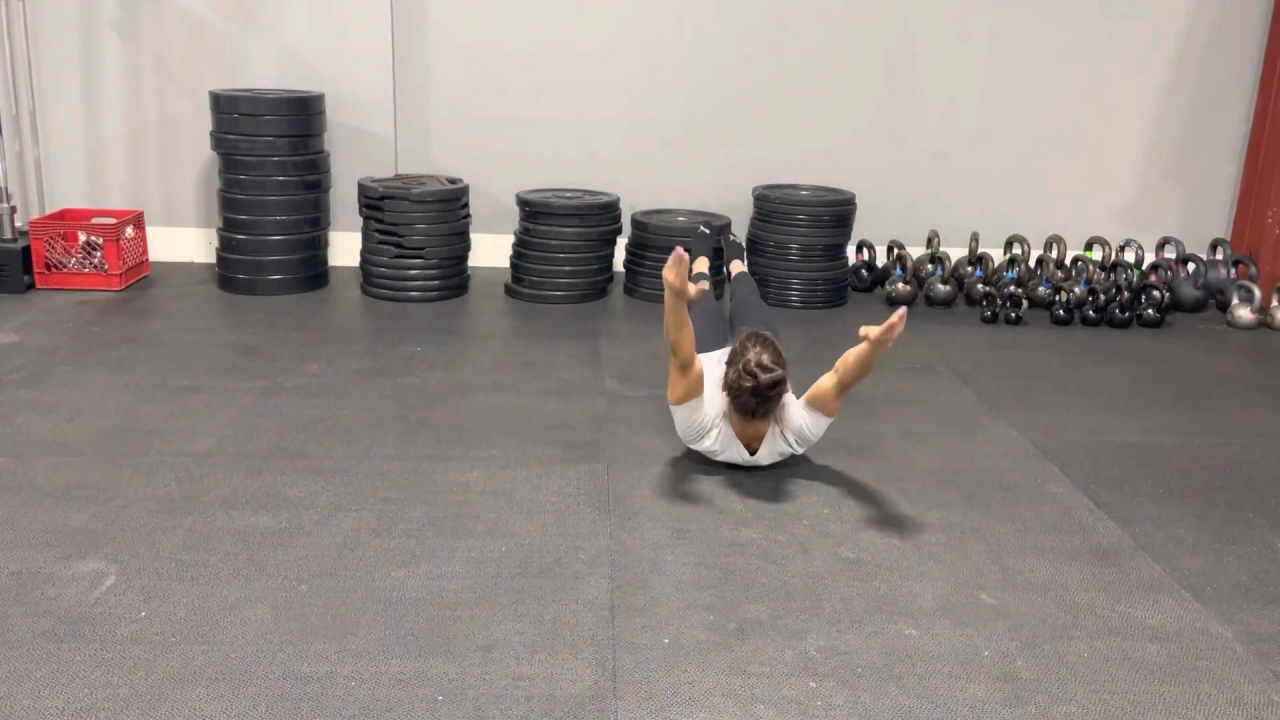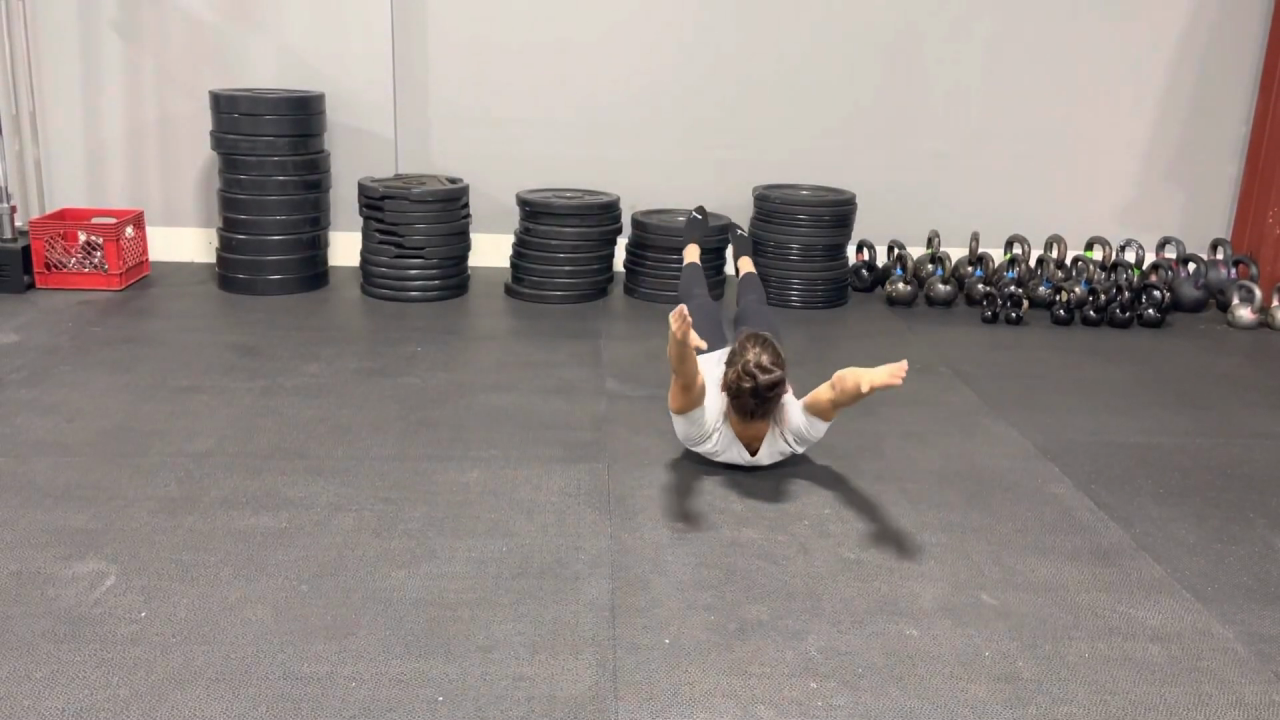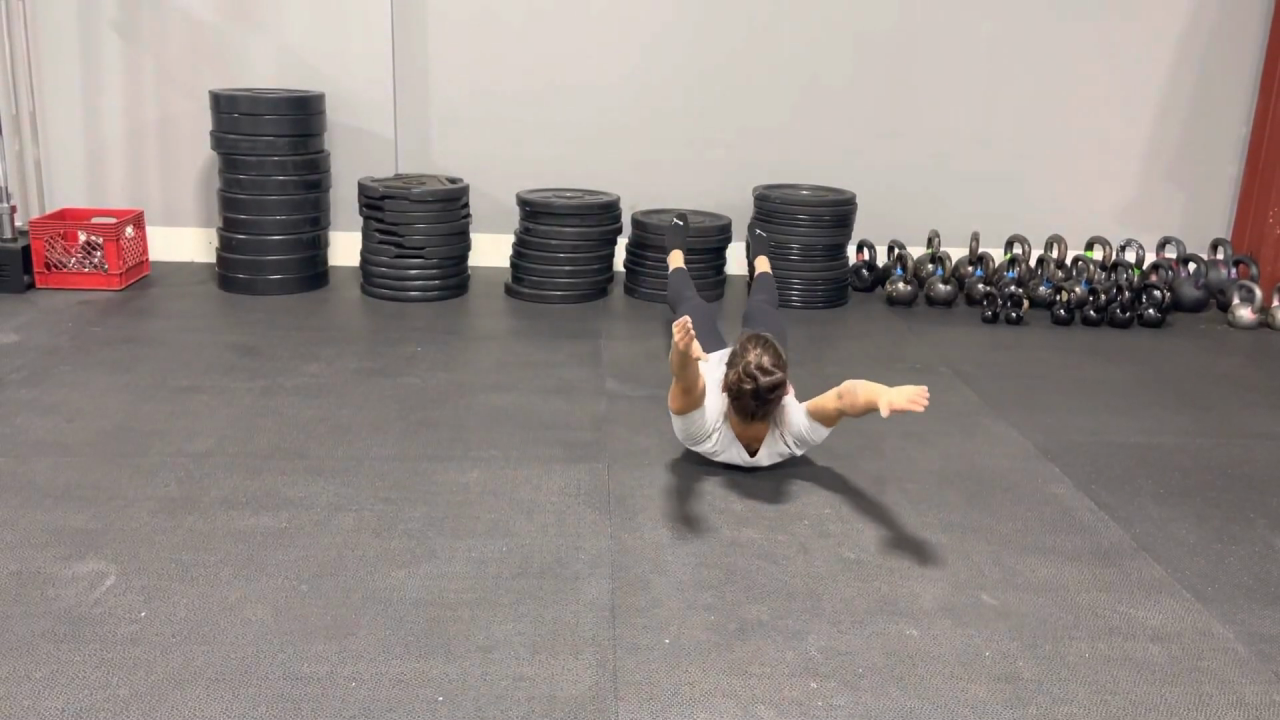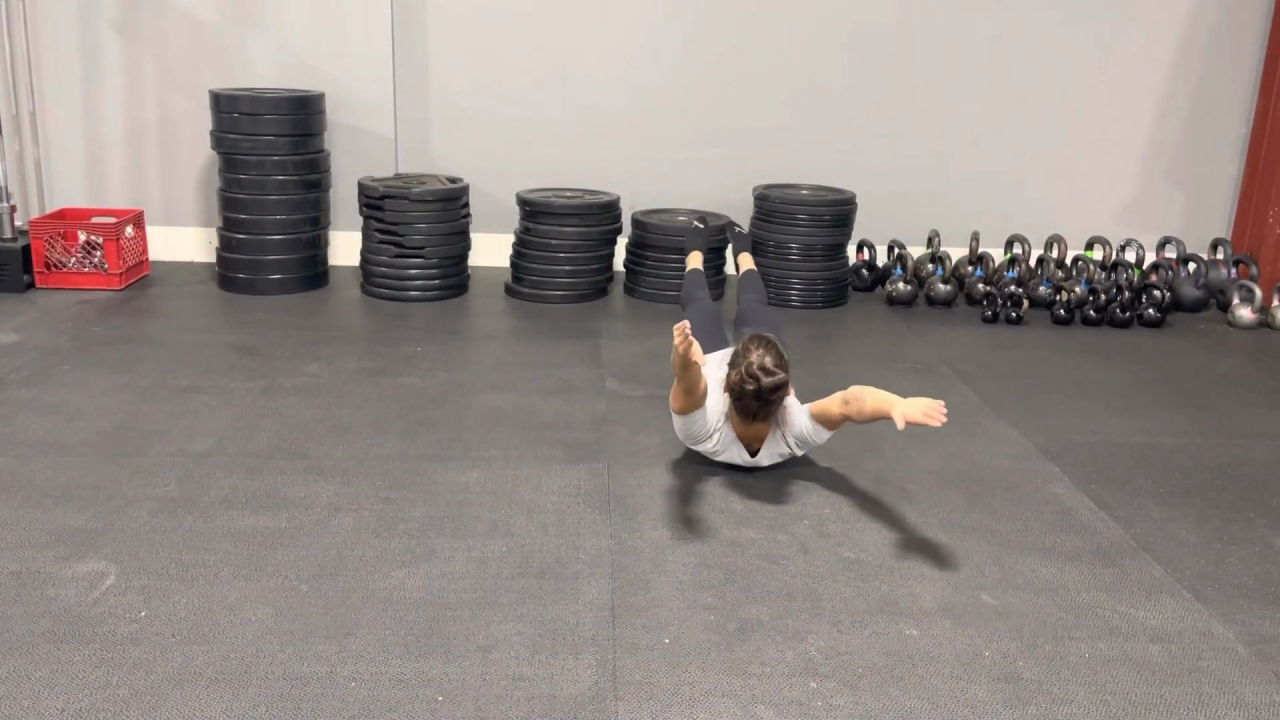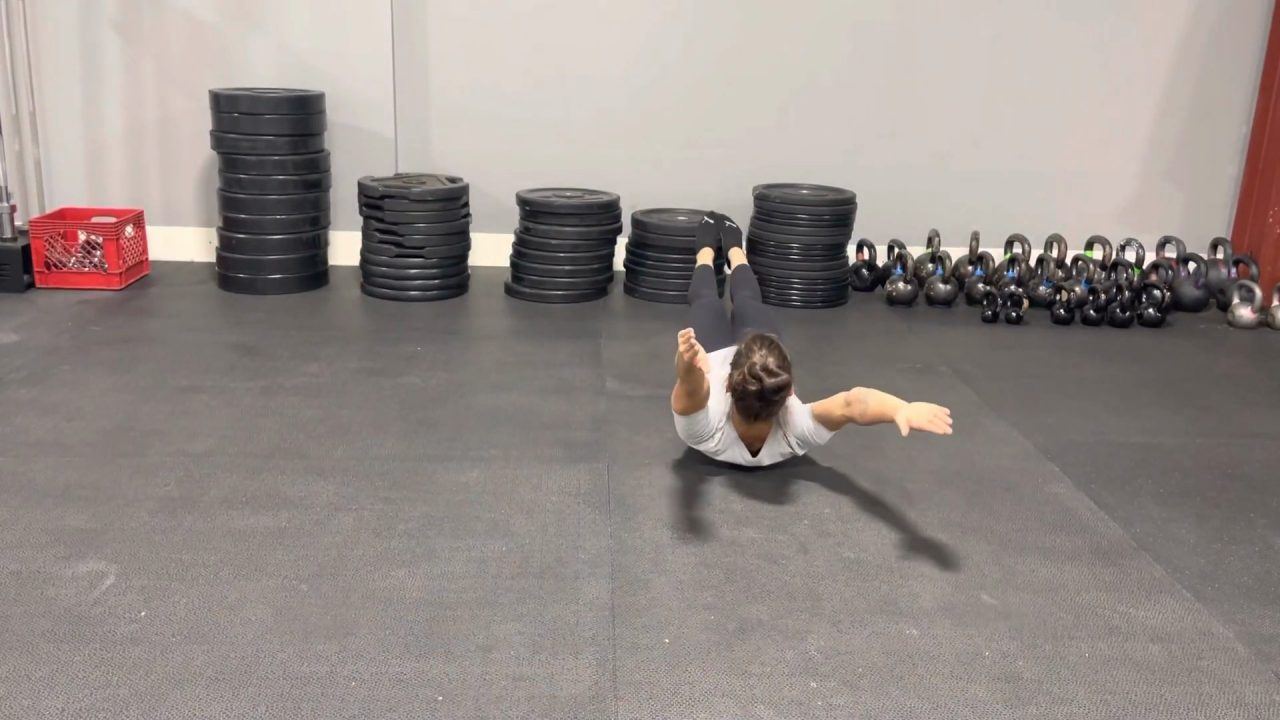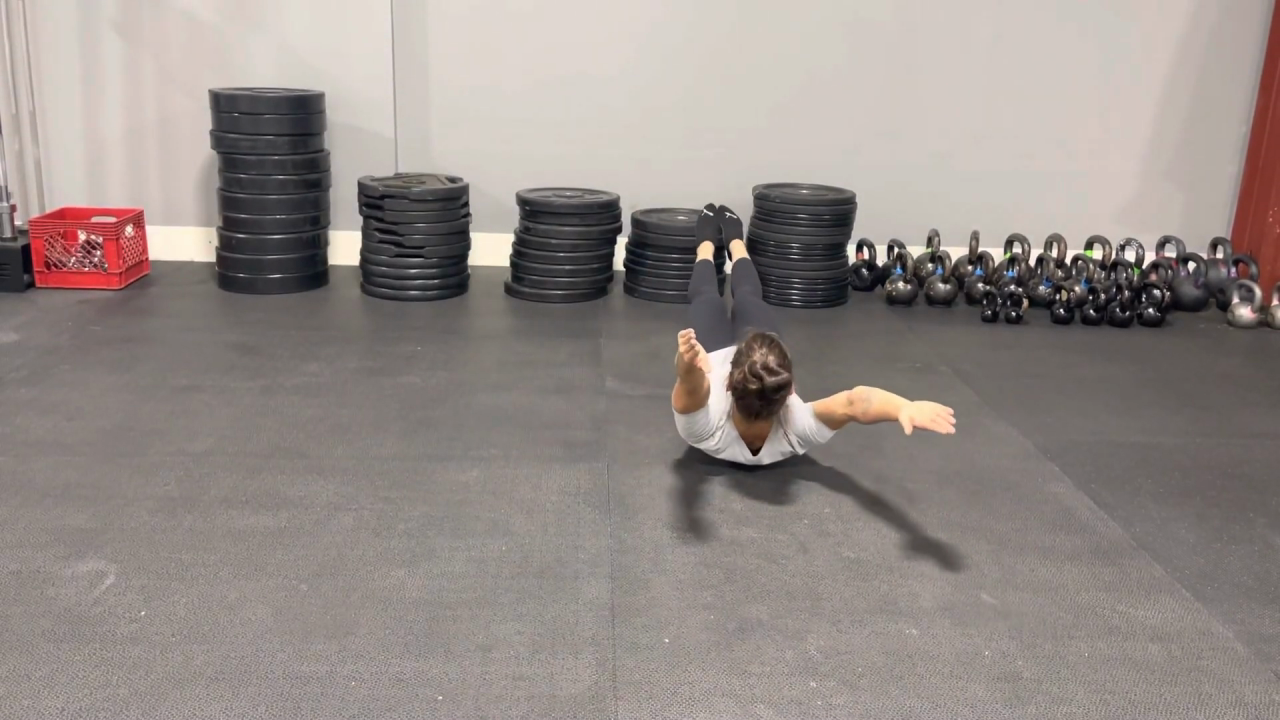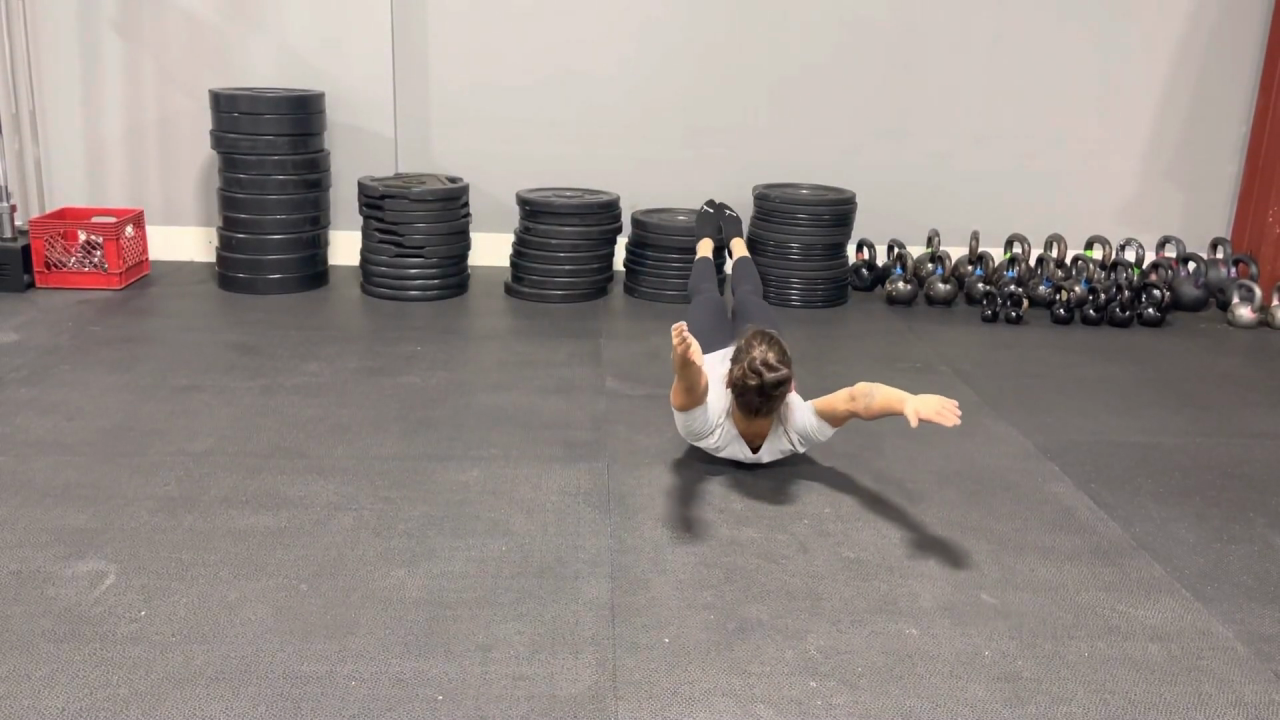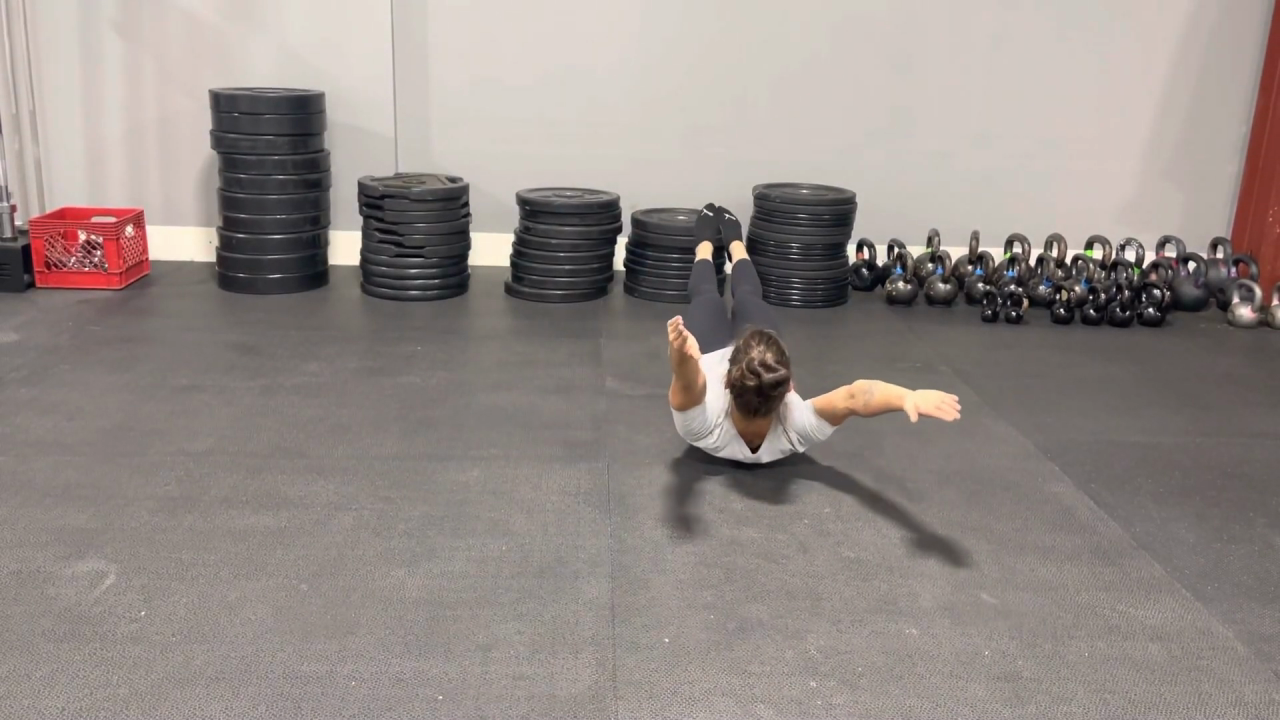
dt=0.2s
person 1, frame 1
left shoulder: (701, 431)
right shoulder: (794, 433)
left elbow: (682, 361)
right elbow: (841, 379)
left wrist: (675, 297)
right wrist: (877, 343)
left knee: (707, 311)
right knee: (748, 303)
left ankle: (702, 261)
right ankle: (735, 264)
person 1, frame 2
left shoulder: (701, 432)
right shoulder: (795, 432)
left elbow: (684, 378)
right elbow: (837, 392)
left wrist: (680, 343)
right wrist: (870, 377)
left knee: (702, 305)
right knee: (753, 307)
left ankle: (693, 248)
right ankle: (743, 258)
person 1, frame 3
left shoulder: (702, 431)
right shoulder: (794, 433)
left elbow: (685, 381)
right elbow: (843, 399)
left wrist: (682, 353)
right wrist: (884, 395)
left knee: (693, 306)
right knee: (762, 308)
left ankle: (676, 253)
right ankle: (759, 258)
person 1, frame 4
left shoulder: (703, 431)
right shoulder: (793, 434)
left elbow: (688, 383)
right elbow: (848, 402)
left wrist: (684, 359)
right wrist: (899, 404)
left knee: (700, 306)
right knee: (753, 306)
left ankle: (695, 253)
right ankle: (743, 254)
person 1, frame 5
left shoulder: (706, 430)
right shoulder: (794, 433)
left elbow: (691, 385)
right elbow: (850, 403)
left wrist: (688, 363)
right wrist: (902, 409)
left knee: (707, 303)
right knee: (748, 302)
left ankle: (707, 249)
right ankle: (734, 250)
person 1, frame 6
left shoulder: (706, 430)
right shoulder: (795, 432)
left elbow: (691, 386)
right elbow: (853, 402)
left wrist: (689, 365)
right wrist: (905, 408)
left knee: (707, 300)
right knee: (748, 299)
left ankle: (708, 243)
right ankle: (734, 241)
person 1, frame 7
left shoulder: (705, 426)
right shoulder: (794, 430)
left elbow: (689, 382)
right elbow: (855, 399)
left wrist: (684, 358)
right wrist: (909, 401)
left knee: (706, 298)
right knee: (748, 298)
left ankle: (707, 240)
right ankle: (735, 239)
person 1, frame 8
left shoulder: (704, 427)
right shoulder: (793, 430)
left elbow: (687, 379)
right elbow: (853, 396)
left wrist: (681, 356)
right wrist: (909, 396)
left knee: (706, 299)
right knee: (748, 299)
left ankle: (707, 242)
right ankle: (734, 242)
